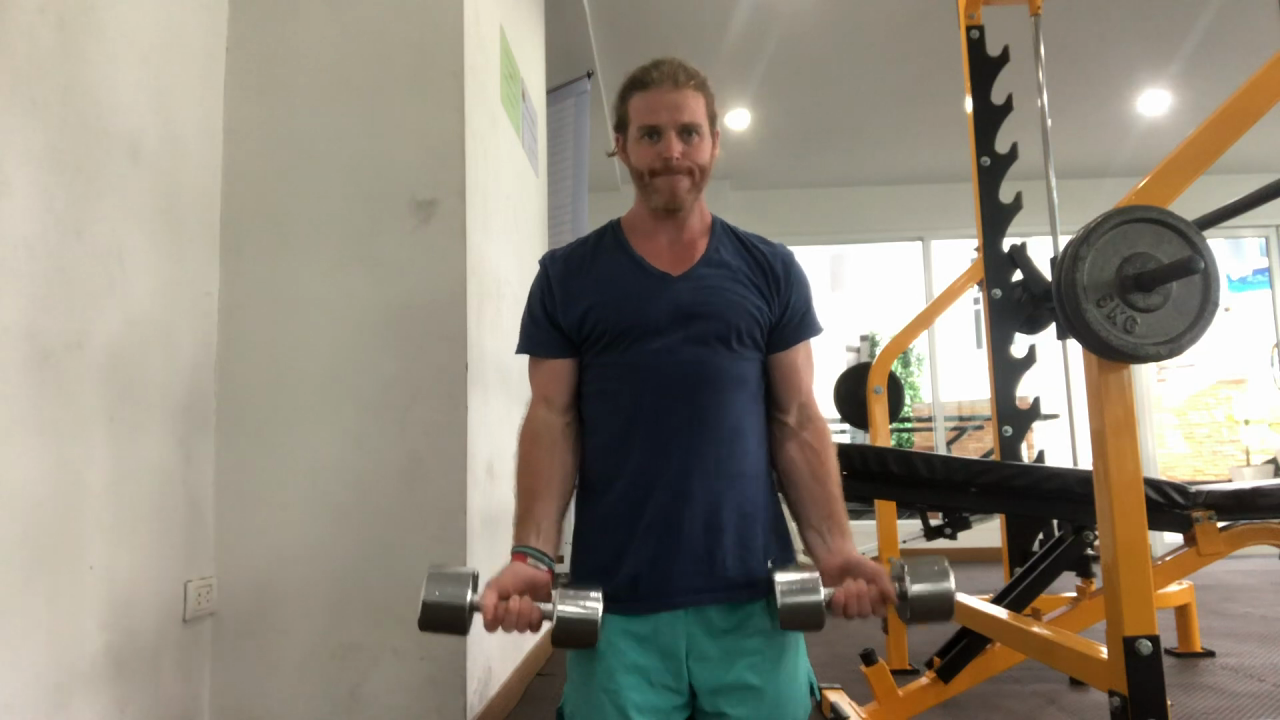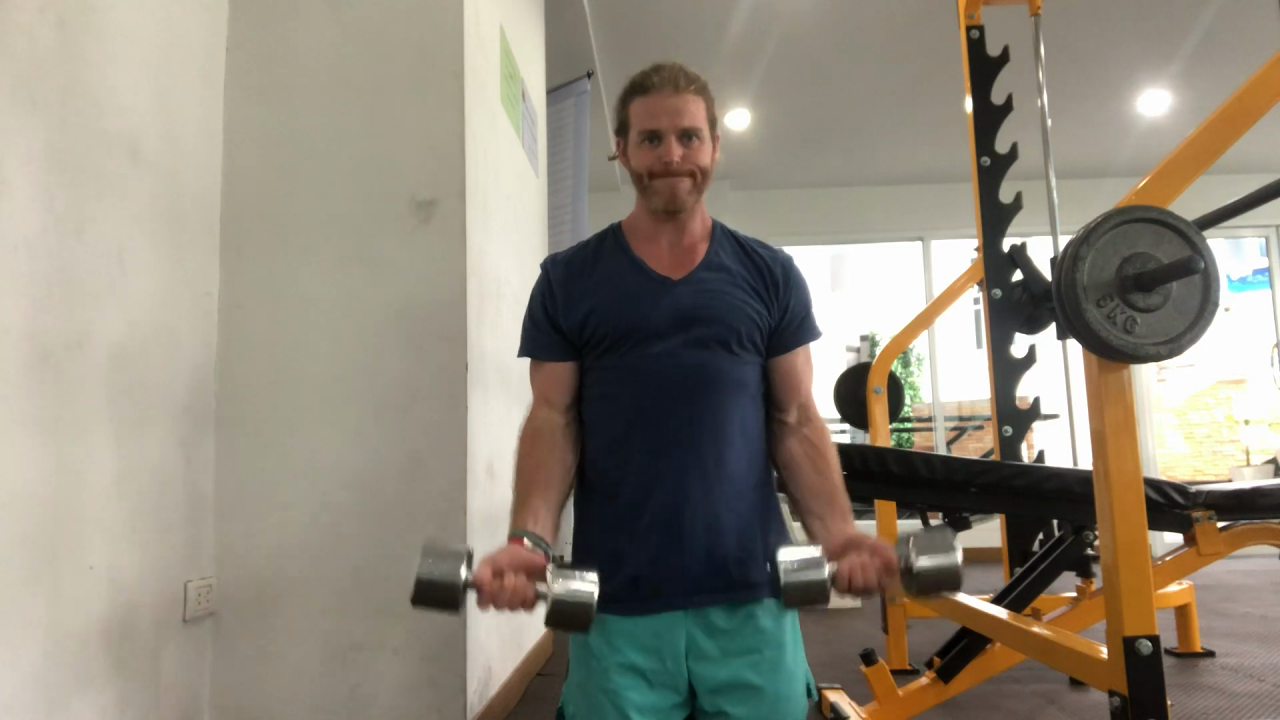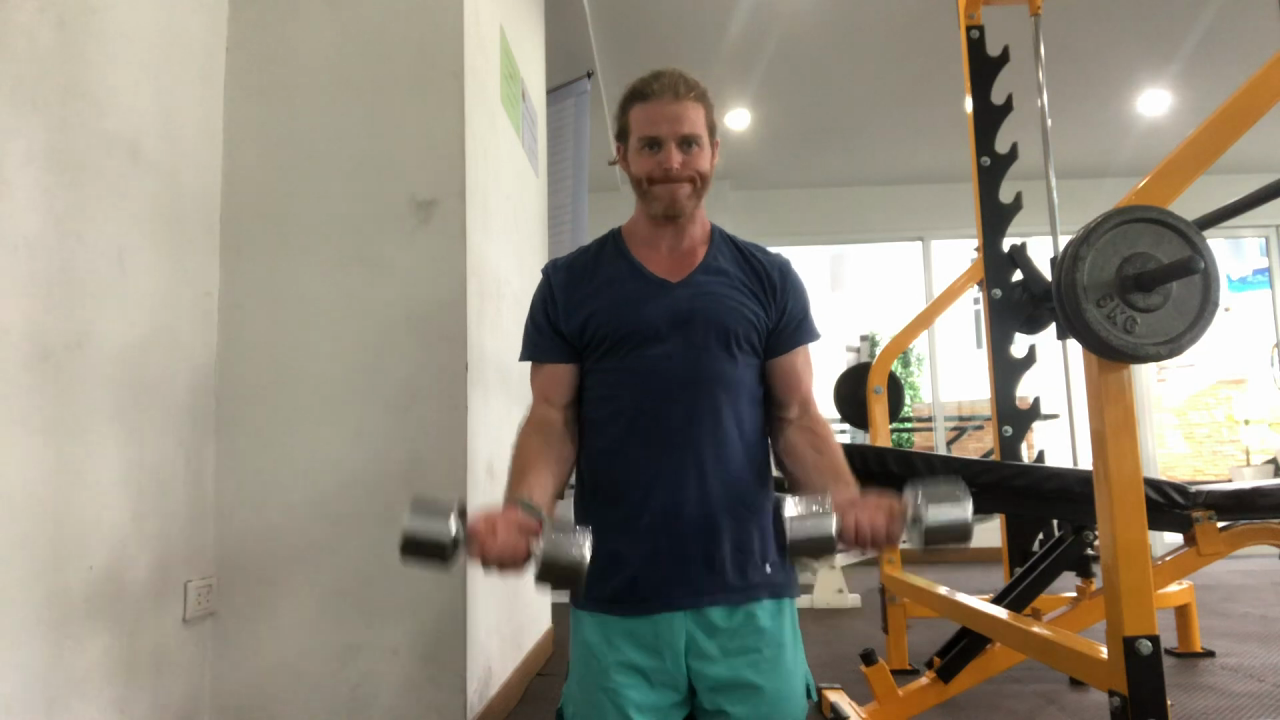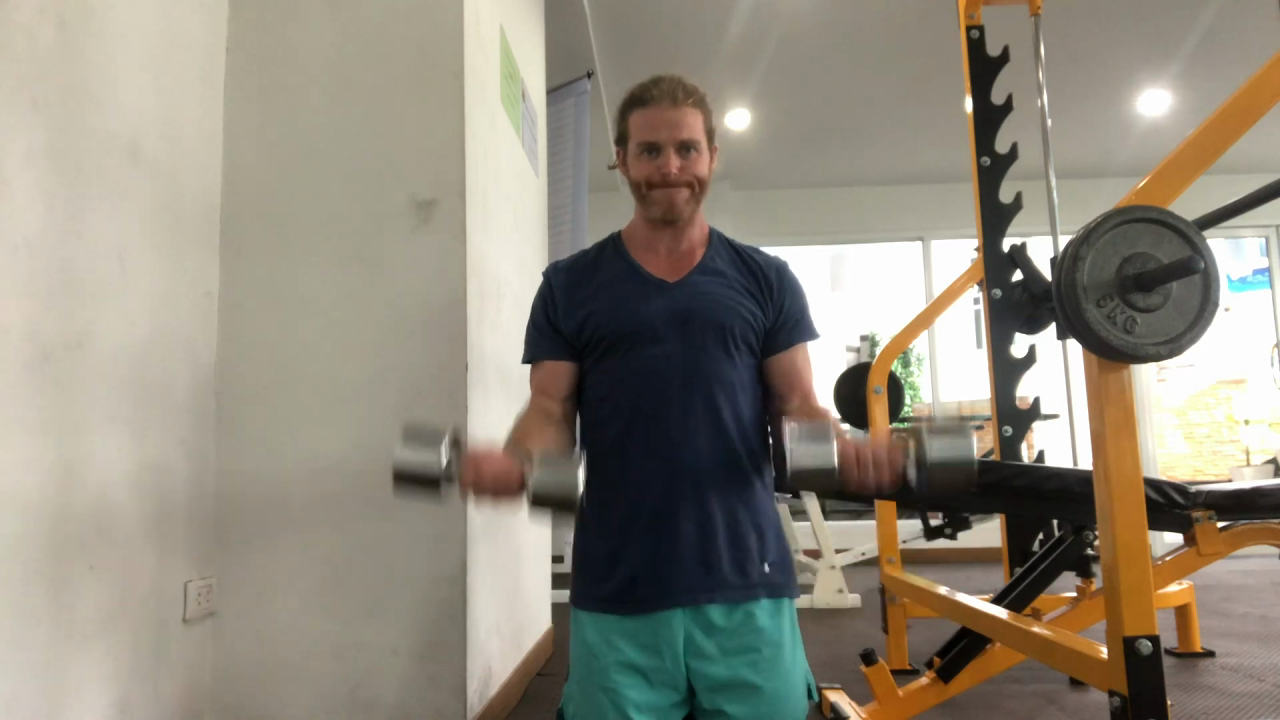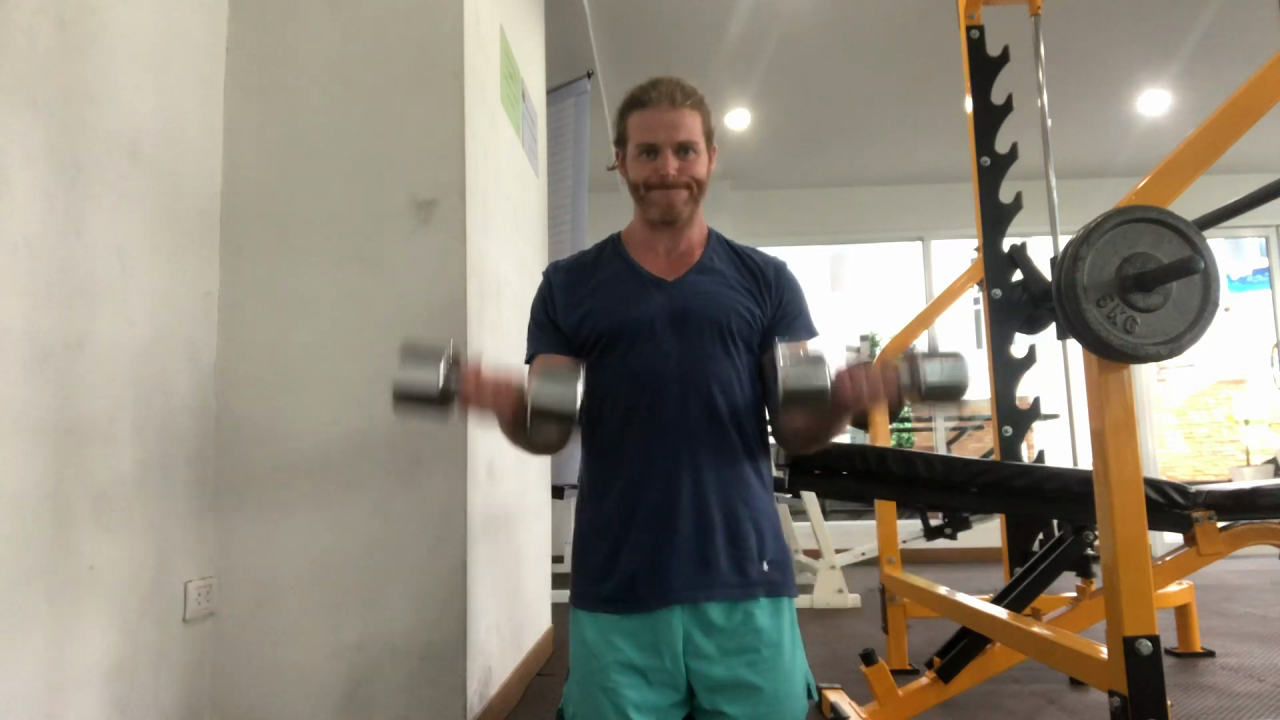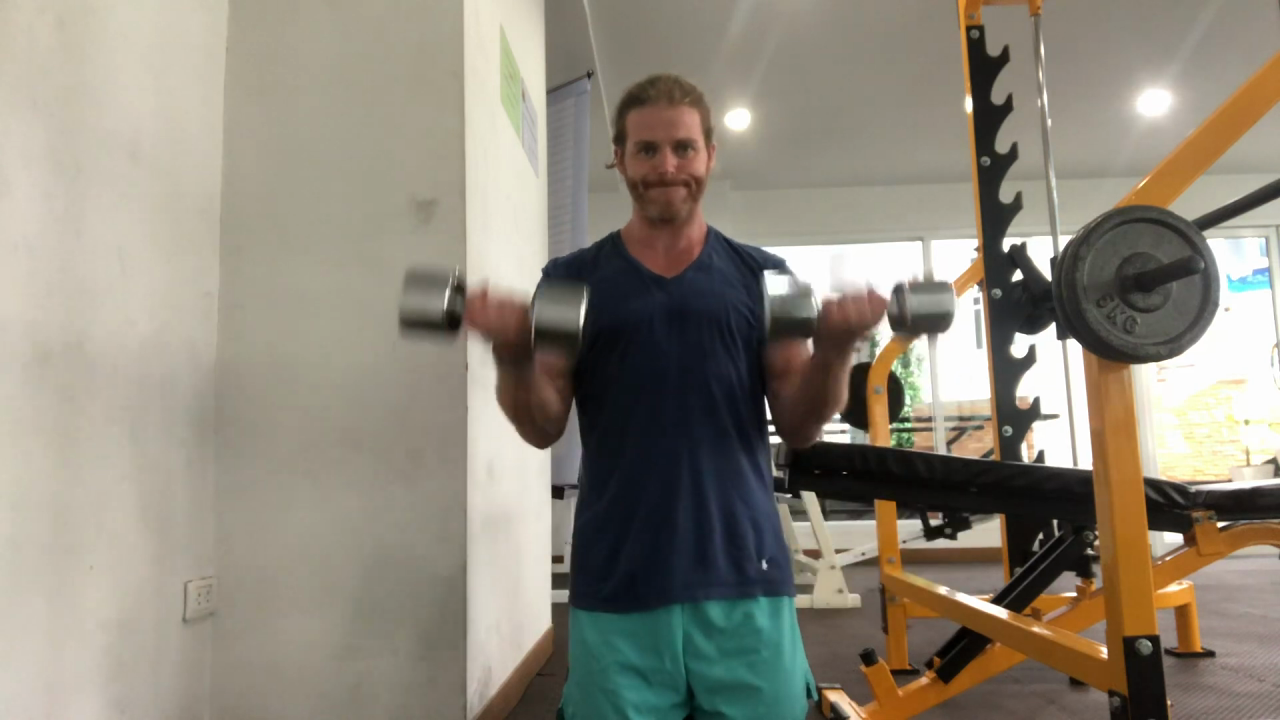
dt=0.1s
person 1, frame 1
left shoulder: (769, 270)
right shoulder: (567, 274)
left elbow: (796, 421)
right elbow: (553, 418)
left wrist: (834, 548)
right wrist: (532, 553)
left hip: (749, 587)
right hip: (616, 594)
person 1, frame 2
left shoulder: (769, 274)
right shoulder: (569, 277)
left elbow: (795, 421)
right elbow: (554, 418)
left wrist: (837, 533)
right wrist: (529, 538)
left hip: (747, 589)
right hip: (616, 594)
person 1, frame 3
left shoulder: (767, 278)
right shoulder: (570, 281)
left elbow: (797, 418)
right elbow: (552, 419)
left wrist: (843, 499)
right wrist: (524, 509)
left hip: (746, 586)
right hip: (617, 594)
person 1, frame 4
left shoulder: (765, 279)
right shoulder: (571, 284)
left elbow: (796, 411)
right elbow: (551, 412)
left wrist: (843, 454)
right wrist: (516, 464)
left hip: (745, 585)
right hip: (615, 593)
person 1, frame 5
left shoulder: (763, 279)
right shoulder: (572, 282)
left elbow: (796, 427)
right elbow: (551, 426)
left wrist: (838, 400)
right wrist: (512, 405)
left hip: (744, 579)
right hip: (616, 588)
person 1, frame 6
left shoulder: (761, 276)
right shoulder: (573, 279)
left elbow: (797, 422)
right elbow: (543, 424)
left wrist: (833, 349)
right wrist: (511, 355)
left hip: (744, 579)
right hip: (616, 587)
